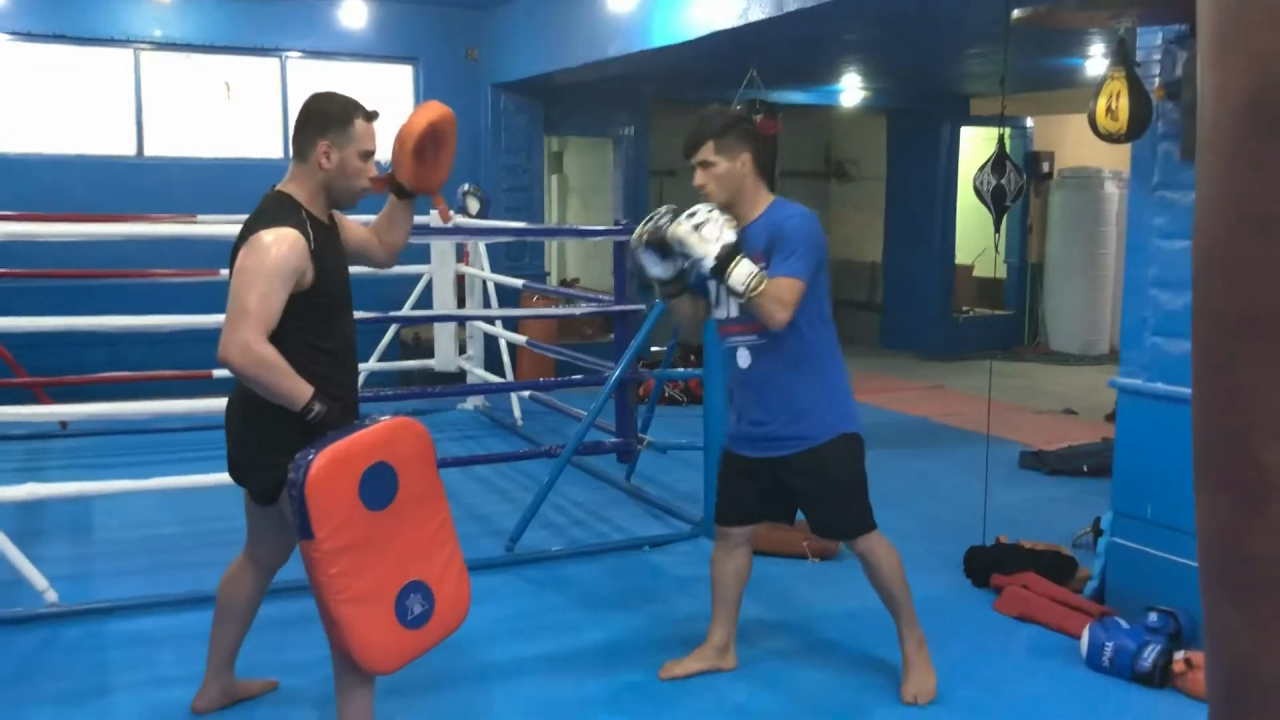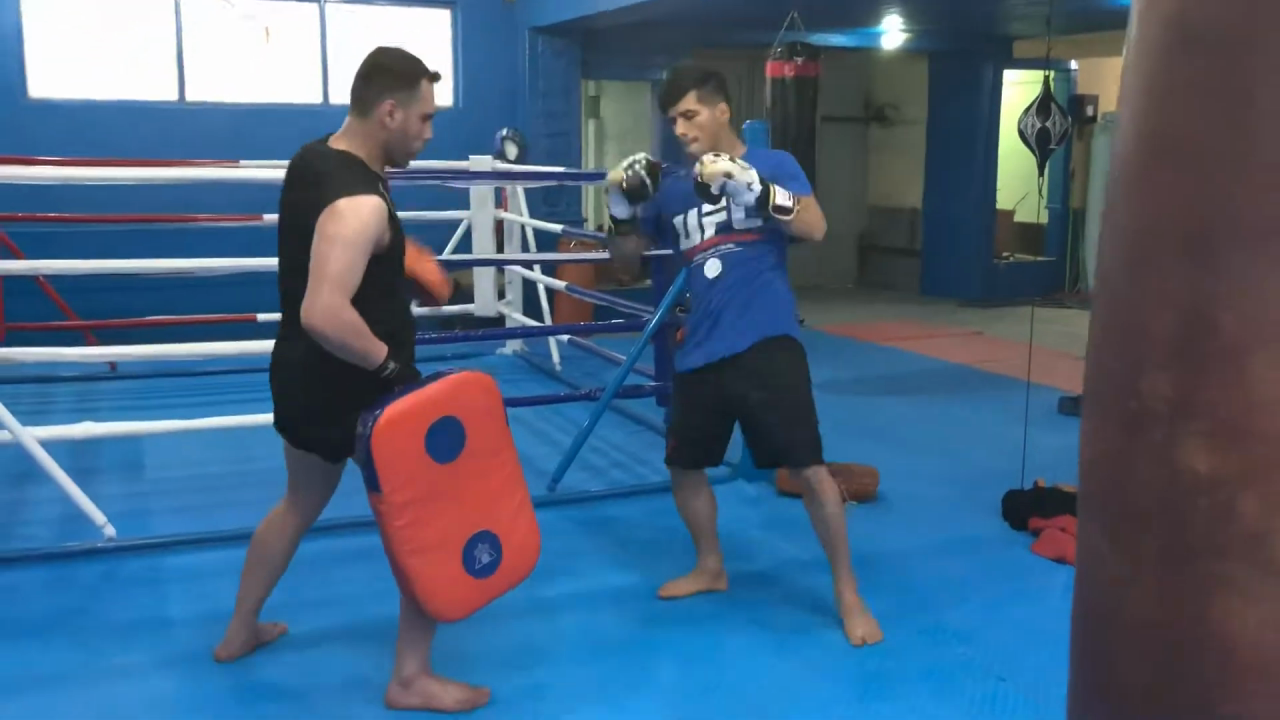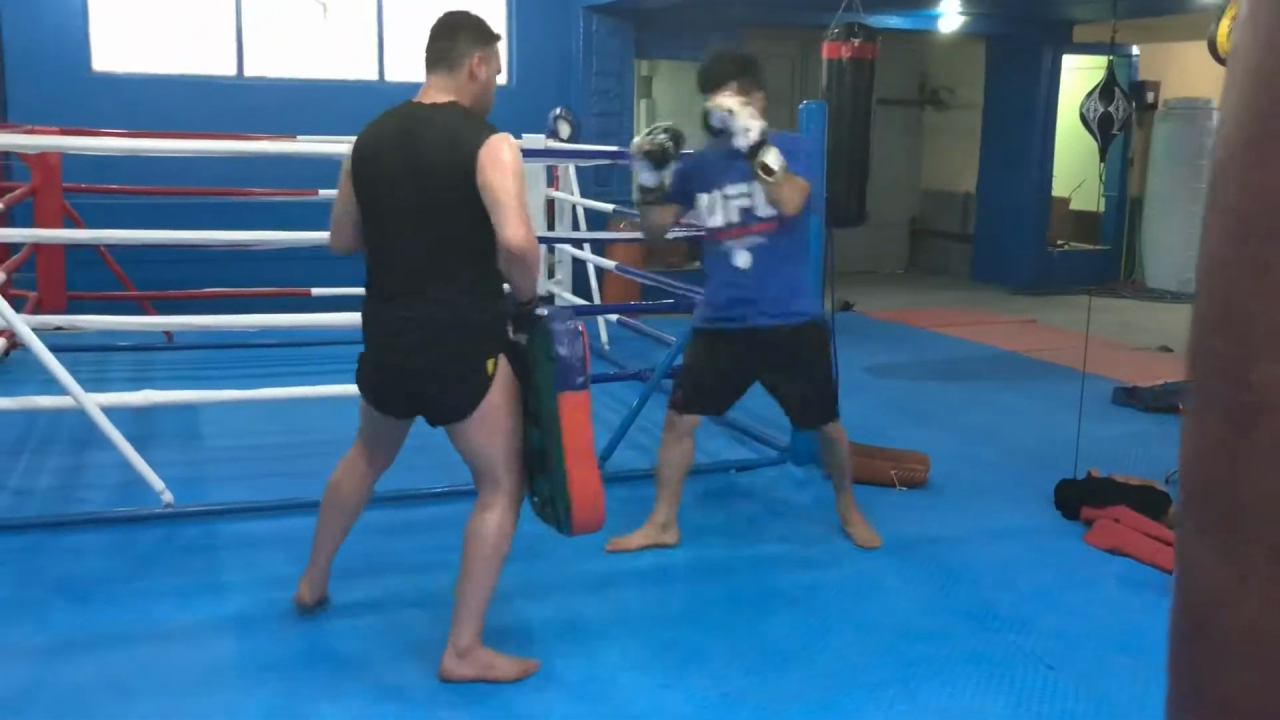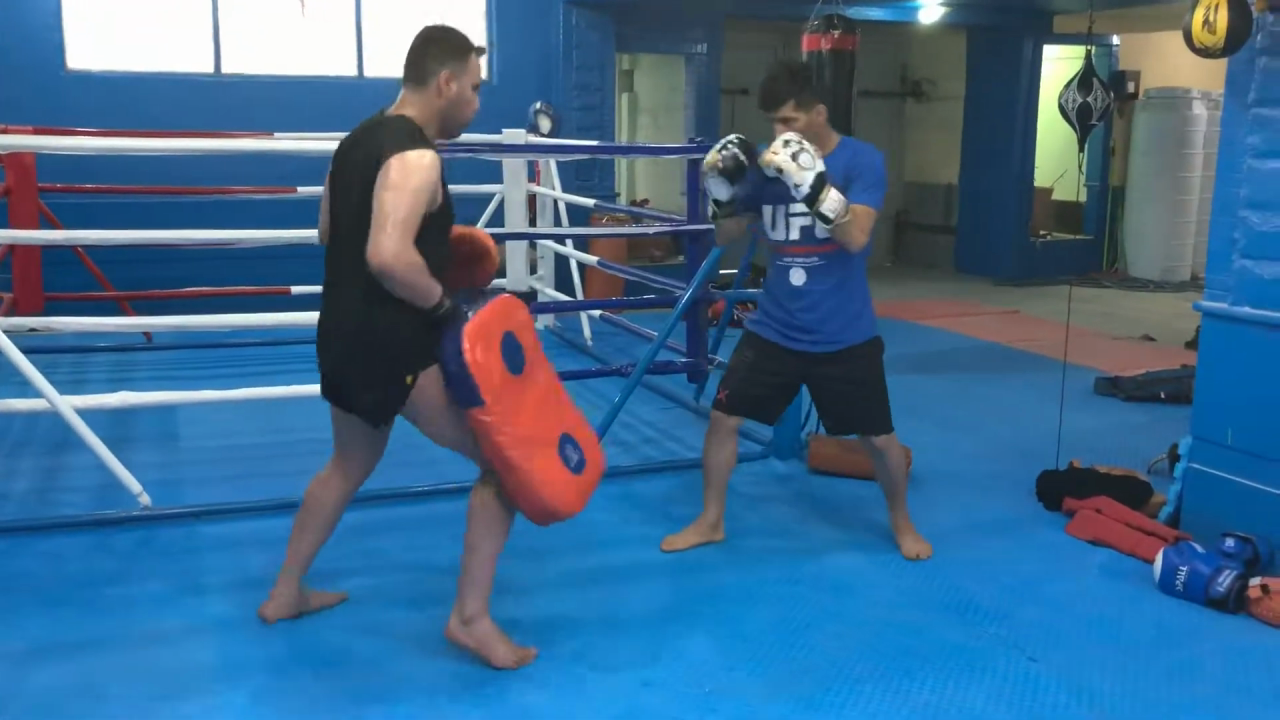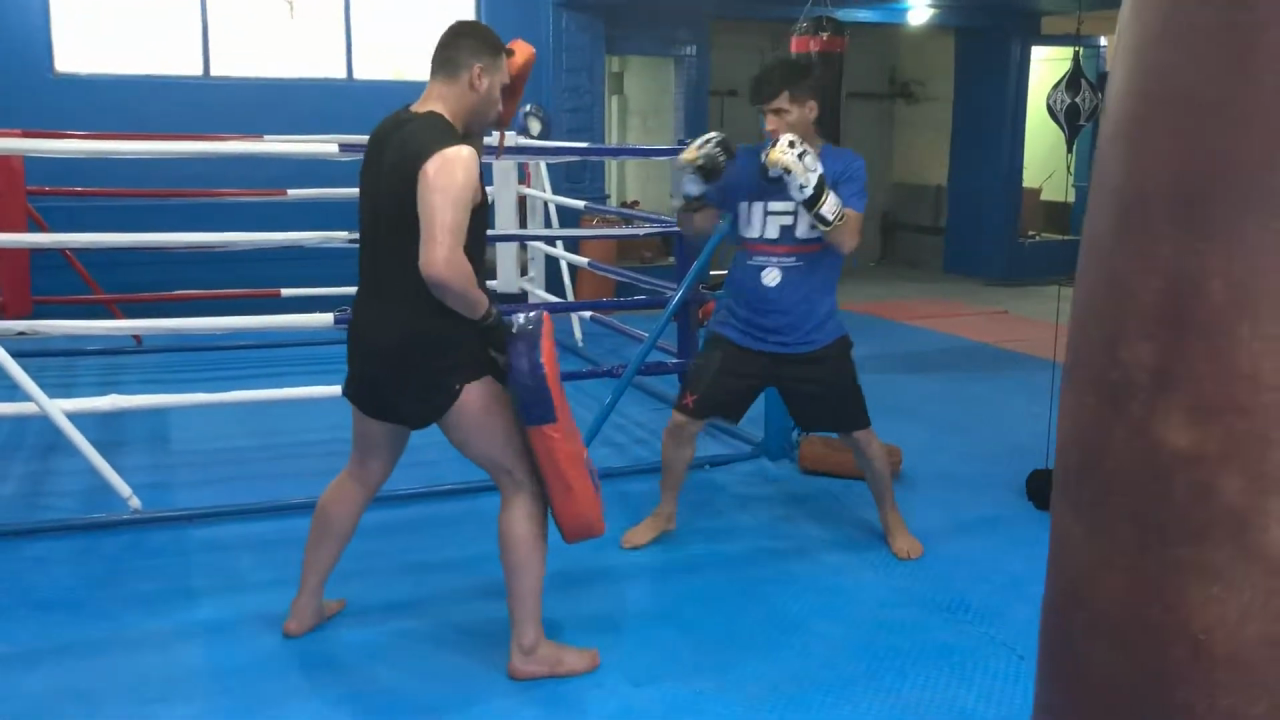
dt=1s
person 1, frame 1
left shoulder: (317, 219)
right shoulder: (280, 238)
left elbow: (382, 250)
right elbow: (240, 348)
left wrist: (406, 189)
right wrist: (318, 407)
left hip: (281, 433)
right hip: (291, 437)
left knee: (263, 554)
person 1, frame 2
left shoulder: (313, 159)
right shoulder: (356, 202)
right elbow: (324, 314)
left wrist: (392, 261)
right wrist: (391, 366)
left hip: (301, 378)
right hip: (352, 384)
left knee: (302, 503)
left ankle: (239, 631)
right ankle: (411, 680)
person 1, frame 3
left shoulder: (370, 138)
right shoulder: (489, 144)
left elbow: (342, 242)
right elbow: (517, 241)
right wrist: (527, 299)
left hip: (387, 337)
right hip: (463, 342)
left knee: (367, 457)
right knee: (501, 486)
left ankle: (313, 581)
right ankle: (464, 650)
person 1, frame 4
left shoulder: (358, 141)
right shoulder: (416, 158)
right elbow: (387, 258)
right wrist: (443, 304)
left hip: (343, 336)
right hip: (398, 344)
left knee: (350, 465)
left ankle: (285, 594)
right ankle: (471, 617)
person 1, frame 5
left shoulder: (390, 132)
right shoulder: (453, 155)
right elbow: (440, 267)
left wrist: (484, 124)
right wrist: (490, 316)
left hip: (375, 338)
right hip: (438, 351)
left knee: (362, 473)
right knee: (523, 480)
left ankle: (304, 606)
right ankle: (530, 647)
person 2, frame 1
left shoulder: (794, 224)
right shoulder: (712, 231)
left elbow: (776, 311)
right elbow: (690, 319)
left wrist: (721, 253)
right wrist: (663, 270)
left hip: (817, 423)
right hip: (751, 425)
left knee: (859, 535)
right knee: (730, 531)
left ankle: (914, 648)
right ankle: (720, 644)
person 2, frame 2
left shoulder: (773, 164)
right shoulder: (672, 186)
left elbow: (815, 228)
right elbow: (625, 254)
left wrist: (750, 185)
right wrist: (624, 209)
left hip: (766, 342)
right hip: (700, 353)
left knee: (808, 468)
right knee: (686, 468)
left ankle: (847, 592)
right ankle: (709, 567)
person 2, frame 3
left shoulder: (765, 149)
right shoulder: (695, 162)
left elbow: (790, 202)
right elbow: (655, 228)
left wrist: (753, 139)
right wrist: (648, 178)
left hip: (789, 320)
right hip: (722, 320)
left knee: (825, 424)
right knee: (680, 420)
left ankle: (848, 507)
right ankle: (662, 523)
person 2, frame 4
left shoulder: (863, 160)
right shoulder: (768, 164)
left elbow: (856, 237)
right elbow: (726, 238)
left wrist: (810, 179)
right wrist: (722, 189)
left hip: (845, 336)
right hip: (774, 331)
left knee: (879, 438)
right knee: (723, 419)
left ankle: (902, 522)
right ankle: (710, 521)
person 2, frame 5
left shoulder: (844, 166)
right shoulder: (746, 161)
left elbow: (846, 241)
right elbow: (694, 231)
left wrist: (810, 182)
right wrist: (695, 184)
left hip: (812, 339)
right hip: (739, 333)
left knee: (858, 434)
right knee: (683, 422)
left ankle: (892, 520)
right ankle: (663, 513)
